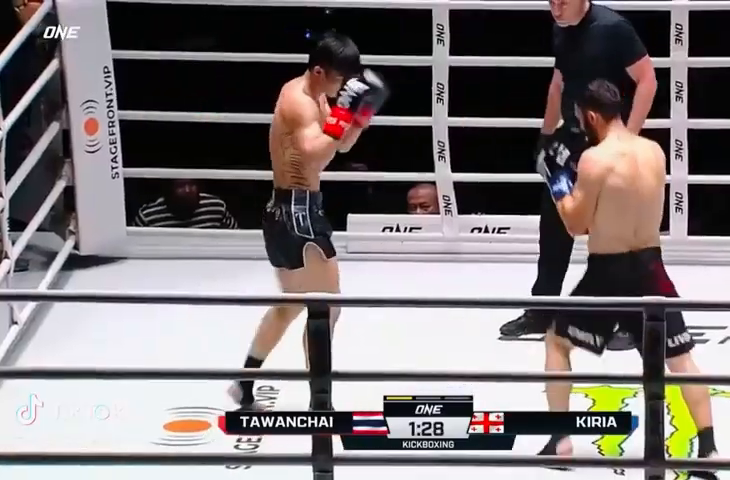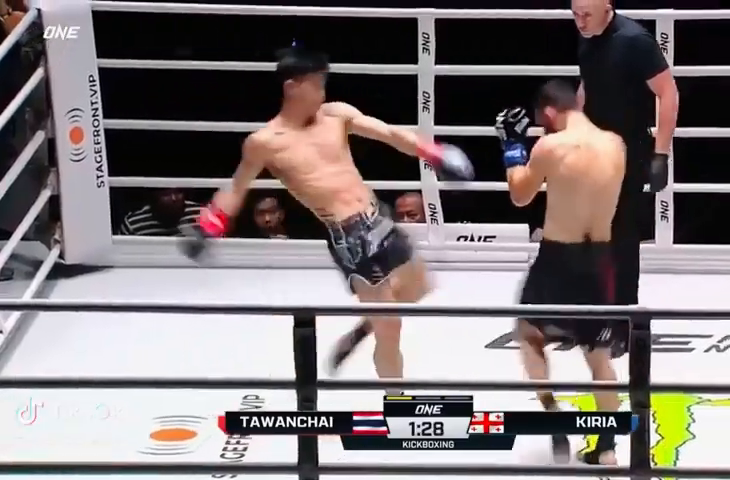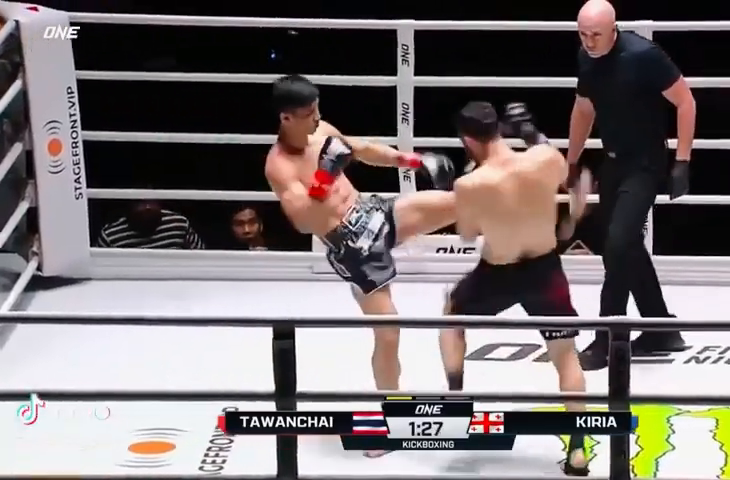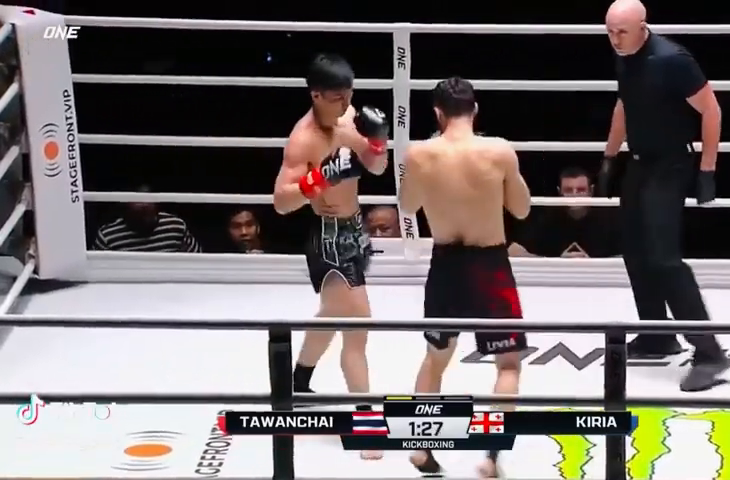
dt=0.3s
person 1, frame 1
left shoulder: (594, 159)
right shoulder: (655, 152)
left elbow: (577, 224)
left wrist: (557, 176)
left hip: (607, 273)
right hip: (650, 269)
left knee: (556, 341)
right knee: (681, 361)
left ankle: (559, 437)
person 1, frame 2
left shoulder: (550, 146)
right shoulder: (615, 144)
left elbow: (520, 197)
left wrist: (513, 144)
left hip: (558, 261)
right hip: (600, 262)
left knee: (530, 339)
right knee: (600, 356)
right ankle: (606, 447)
person 1, frame 3
left shoulder: (470, 186)
right shoulder: (547, 159)
right elbow: (563, 177)
right wrist: (531, 132)
left hip: (497, 276)
right hip: (546, 269)
left knee: (452, 319)
right knee: (564, 355)
right ankle: (577, 451)
person 1, frame 4
left shoulder: (416, 154)
right shoulder: (499, 152)
left elbow: (407, 205)
right elbow: (522, 210)
left hip: (445, 266)
right hip: (490, 263)
left knee: (436, 356)
right knee: (508, 363)
left ankle: (422, 447)
person 2, frame 1
left shoulder: (309, 94)
right shoulder: (300, 102)
left elbow: (343, 144)
right elbow: (316, 154)
left wrist: (364, 107)
right wrist: (344, 110)
left hip: (288, 210)
right hip: (297, 211)
left knee: (289, 304)
right knee: (326, 307)
left ankle: (245, 385)
person 2, frame 2
left shoulder: (337, 114)
right shoulder: (265, 142)
left elbow: (391, 134)
right elbow: (236, 188)
left wrist: (436, 153)
right wrist: (209, 227)
left hip: (375, 218)
right hip: (349, 238)
left knee: (416, 288)
right knee: (389, 330)
left ankle: (354, 338)
person 2, frame 3
left shoulder: (322, 131)
right shoulder: (279, 165)
left elbow: (363, 150)
right elbow: (305, 222)
left wrist: (413, 160)
right wrist: (324, 174)
left hip: (373, 215)
right hip: (348, 245)
left knee: (460, 202)
right knee: (388, 336)
person 2, frame 4
left shoulder: (348, 119)
right shoulder: (303, 139)
left elbow: (376, 167)
right elbow: (282, 201)
left wrist: (375, 136)
right wrist: (321, 178)
left hip: (353, 227)
right hip: (331, 237)
left knee: (332, 317)
right knee: (356, 327)
left ankle: (299, 382)
person 3, frame 1
right shoulder: (561, 30)
left elbow: (647, 80)
left wrist: (630, 136)
right wrist: (546, 133)
right knee: (553, 225)
right ankle: (543, 310)
person 3, frame 2
left shoulder: (634, 40)
right shoulder: (586, 38)
left elbow: (668, 93)
left wrist: (661, 153)
left hip: (630, 150)
left knee: (621, 239)
person 3, frame 3
left shoulder: (643, 54)
right shoulder: (586, 58)
left elbow: (685, 102)
left wrist: (682, 162)
right wrist: (572, 162)
left hip: (645, 163)
right hip: (614, 161)
left knee: (619, 246)
right knee: (627, 247)
left ankle: (607, 338)
right ankle: (663, 331)
person 3, frame 4
left shoulder: (671, 59)
right shoulder: (626, 58)
right wrist: (609, 158)
left hip: (669, 167)
right hip: (636, 164)
left knee: (665, 257)
right knee: (635, 251)
right ankle: (656, 335)
